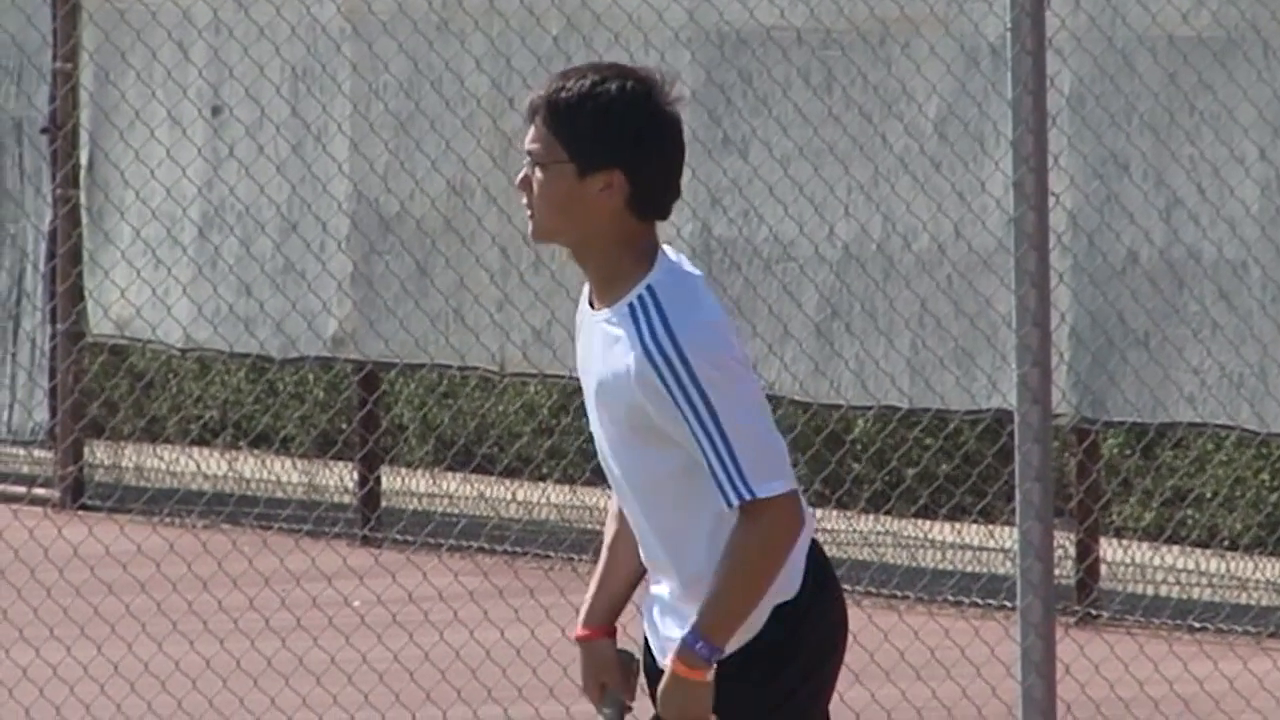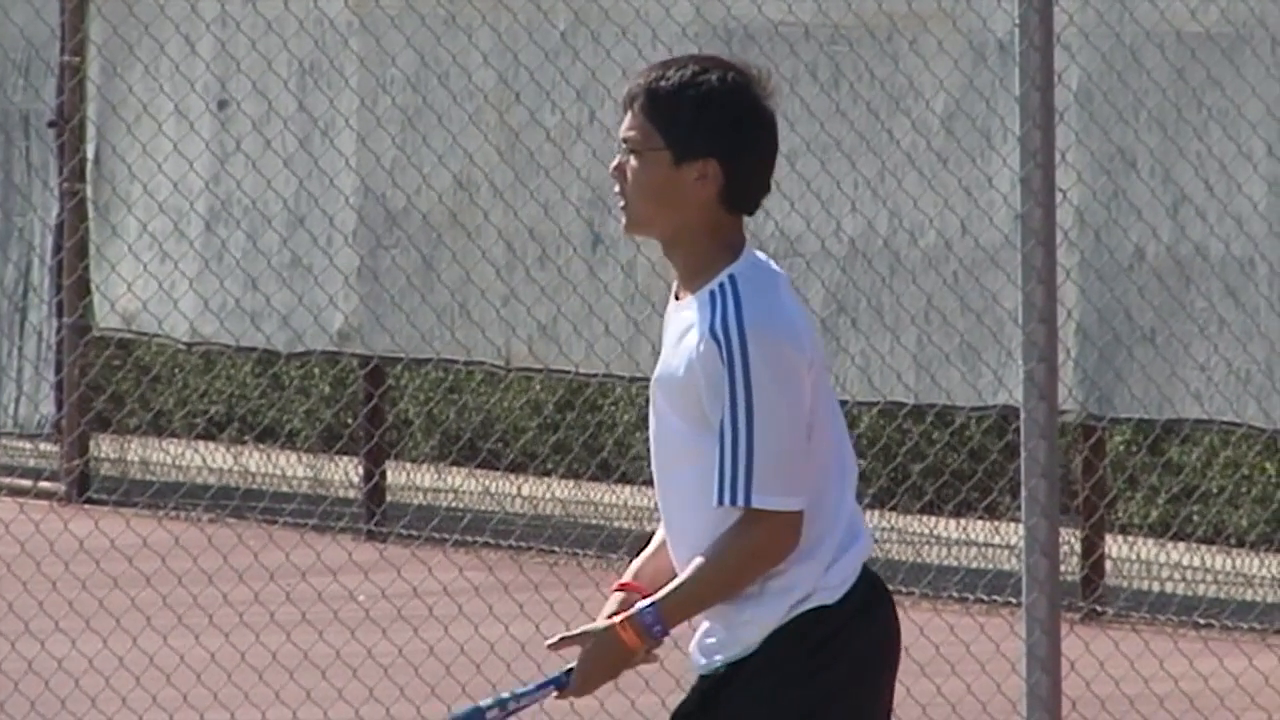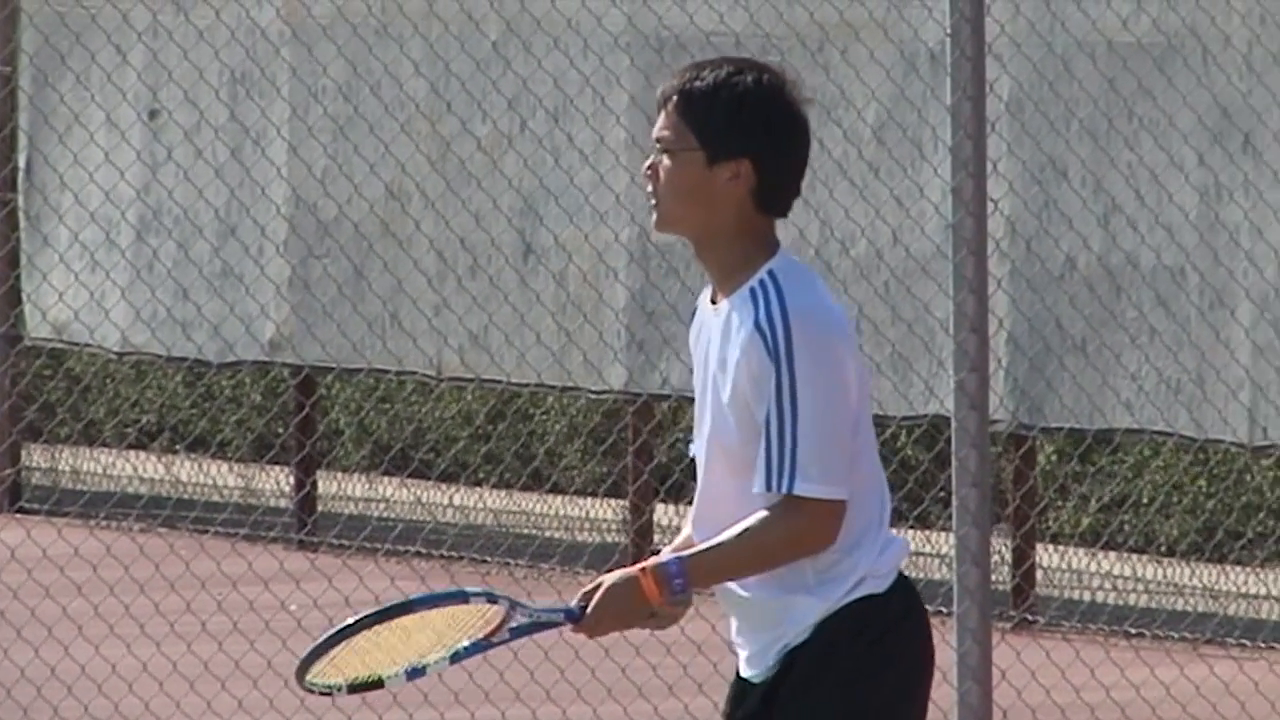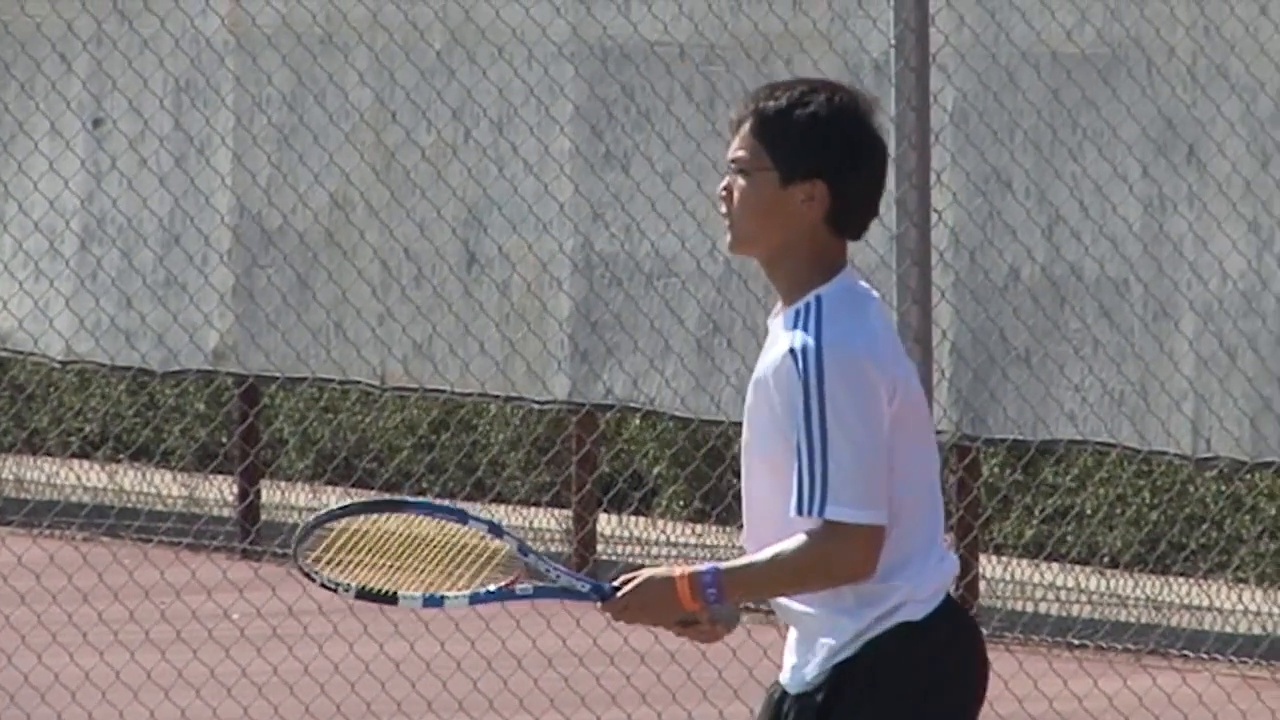
dt=1s
person 1, frame 1
left shoulder: (672, 334)
right shoulder: (603, 305)
left elbow: (772, 511)
left wrist: (693, 662)
right wrist: (598, 620)
left hip: (762, 633)
right hip: (700, 619)
person 1, frame 2
left shoulder: (741, 325)
right shoulder: (699, 304)
left elbow: (769, 526)
left wrist: (640, 626)
right wrist: (638, 586)
left hip: (805, 645)
right hip: (804, 638)
person 1, frame 3
left shoulder: (788, 322)
right shoulder: (718, 310)
left elbow: (809, 517)
left wrist: (661, 580)
right wrist: (670, 570)
left hip: (848, 648)
right hip: (783, 646)
person 1, frame 4
left shoulder: (826, 348)
right shoulder: (808, 326)
left elbow: (847, 547)
left wrist: (694, 588)
right wrist: (717, 592)
left hip: (897, 666)
right hip: (841, 658)
